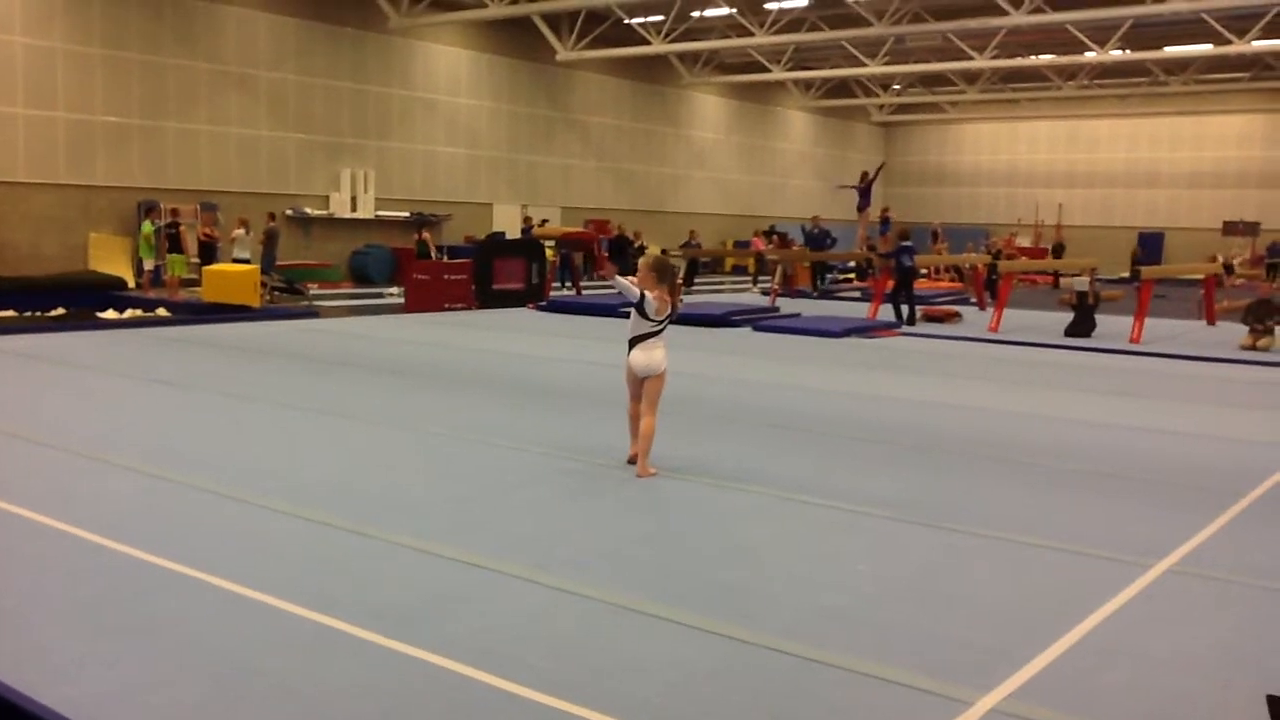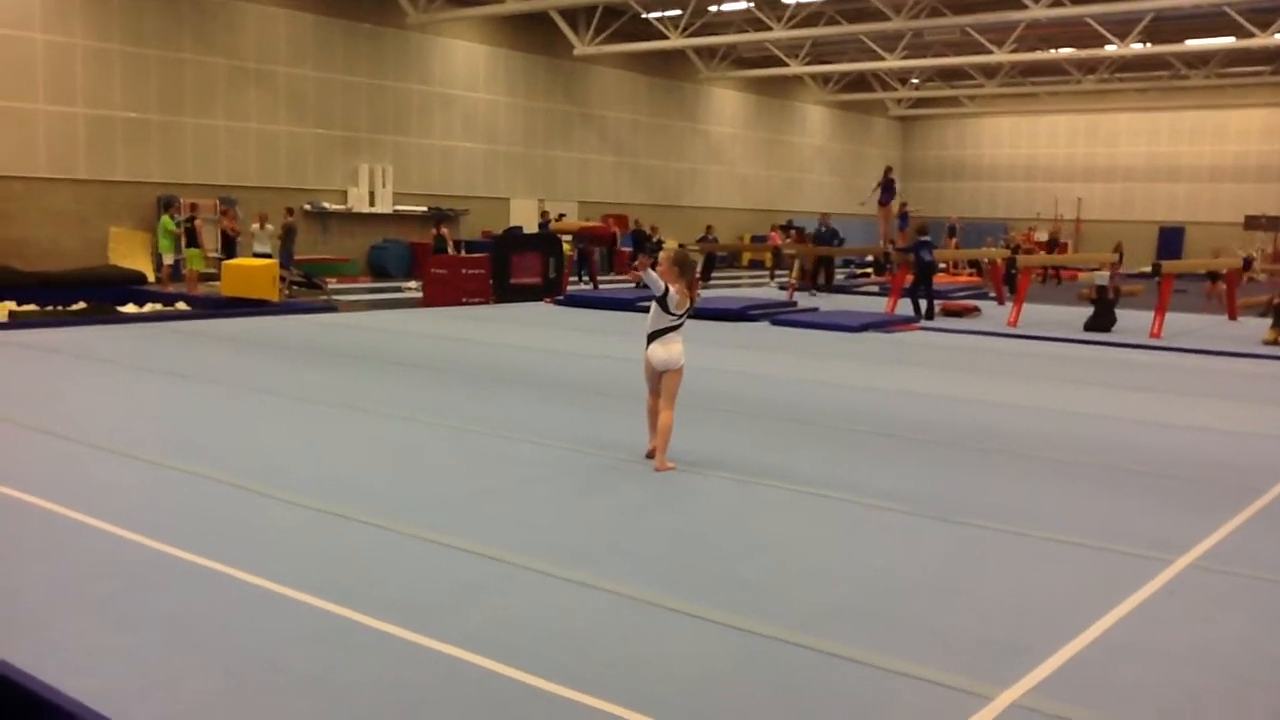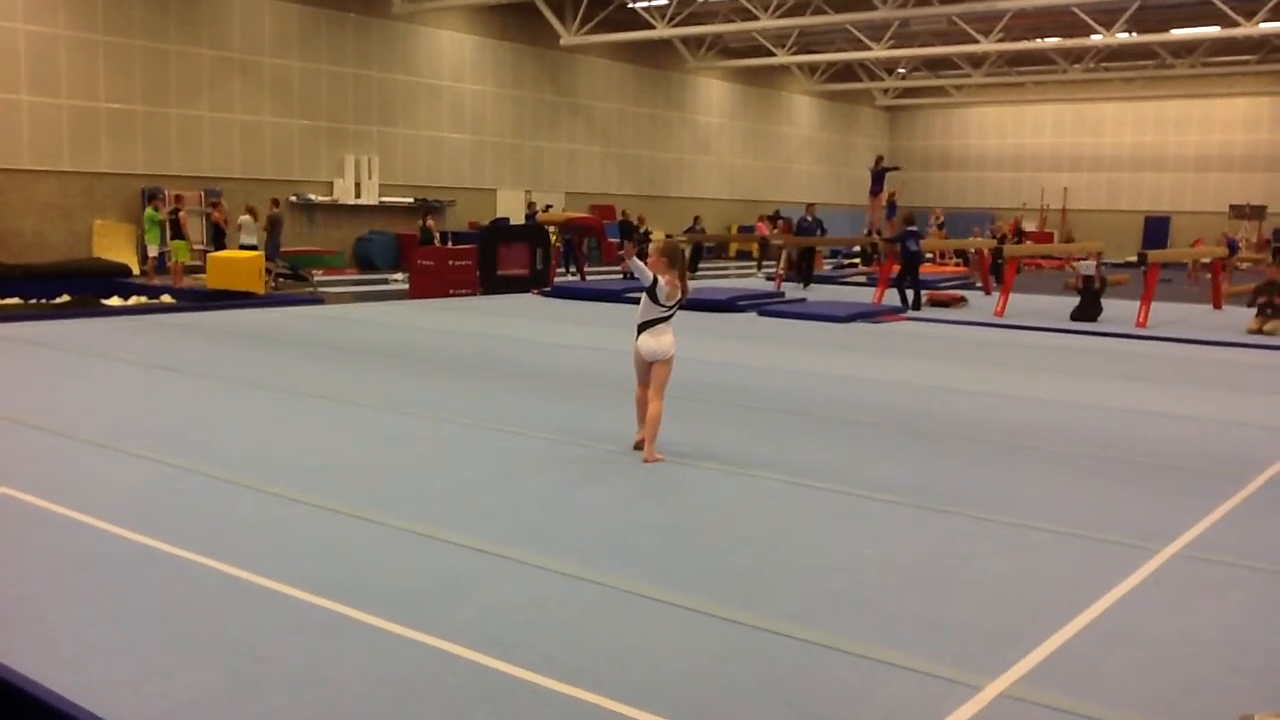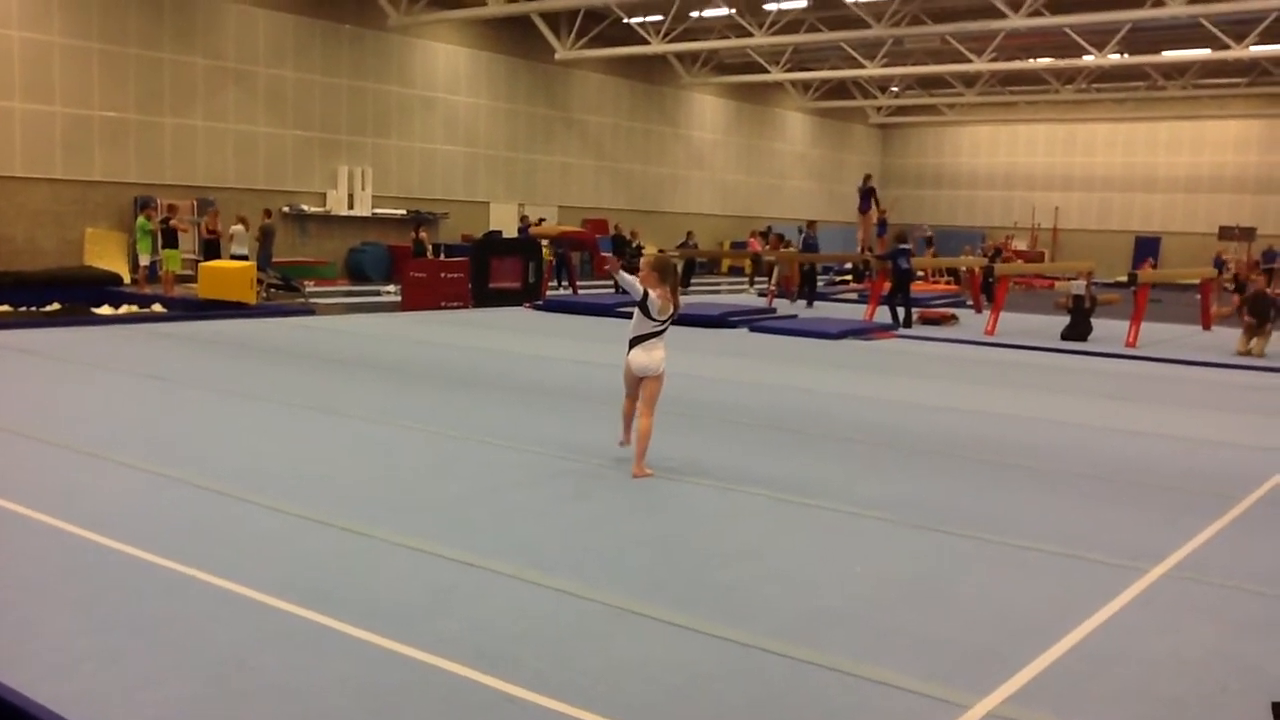
dt=1s
person 1, frame 1
left shoulder: (646, 299)
right shoulder: (668, 299)
left elbow: (630, 290)
right elbow: (637, 286)
left wrist: (613, 277)
right wrist: (625, 279)
left hip: (637, 356)
right hip: (657, 358)
left knee: (634, 402)
right knee: (649, 413)
left ankle: (634, 449)
right ankle: (643, 464)
person 1, frame 2
left shoulder: (668, 293)
right shoulder: (686, 293)
left elbow: (656, 284)
left wrist: (645, 270)
right wrist: (644, 275)
left hip: (656, 350)
right hip: (675, 352)
left knee: (653, 397)
right knee: (667, 407)
left ankle: (653, 442)
right ankle: (661, 458)
person 1, frame 3
left shoulder: (657, 283)
right shoulder: (679, 286)
left elbow: (644, 273)
left wrist: (631, 259)
right wrist: (632, 261)
left hip: (646, 341)
right hip: (665, 344)
left knee: (642, 387)
right knee: (656, 397)
left ankle: (641, 433)
right ankle: (649, 449)
person 1, frame 4
left shoulder: (648, 297)
right shoulder: (671, 300)
left elbow: (634, 288)
left wrist: (618, 273)
right wrist: (623, 275)
left hip: (636, 356)
right hip: (656, 360)
left knee: (630, 399)
right knee: (646, 413)
left ankle: (626, 436)
right ankle: (639, 465)
